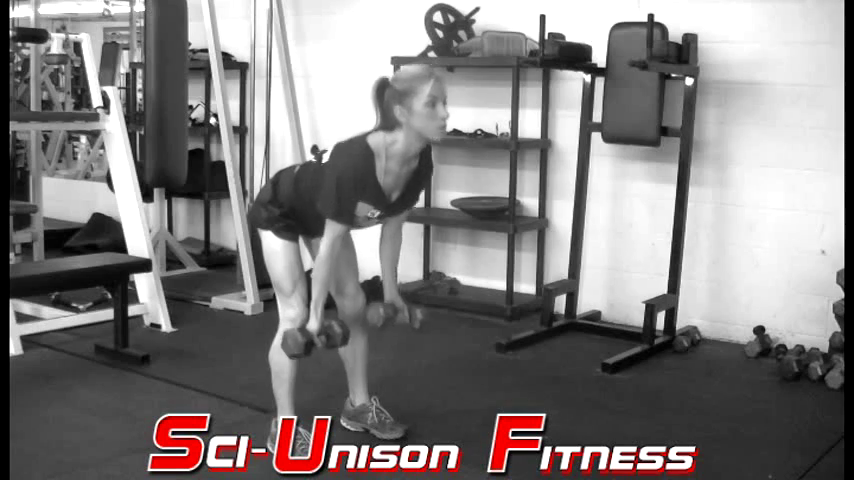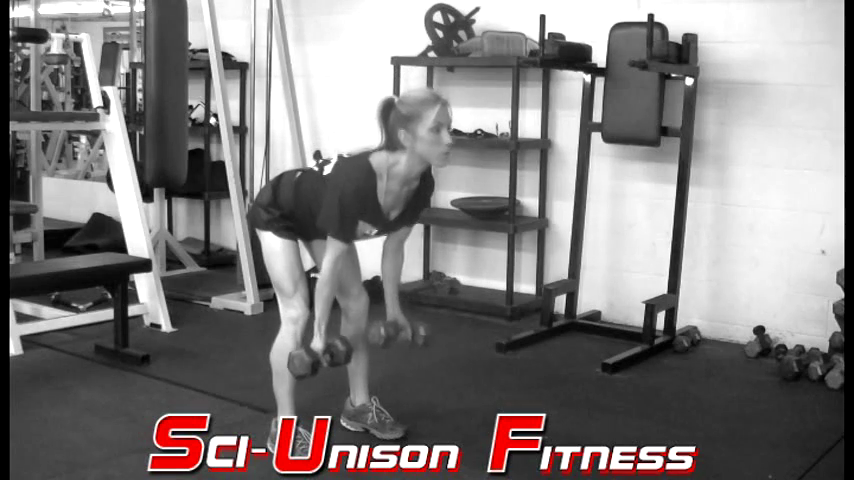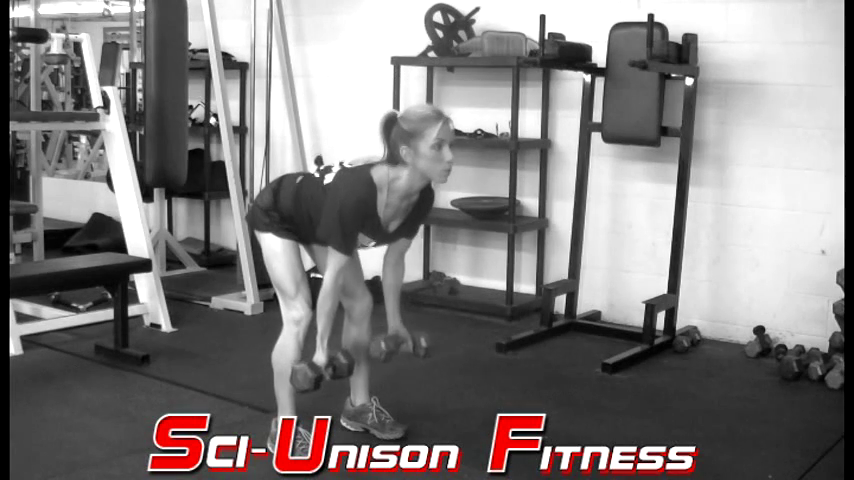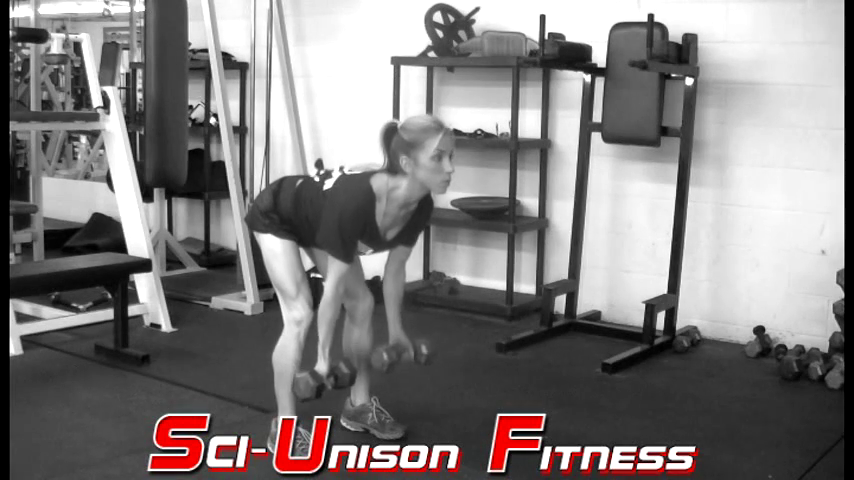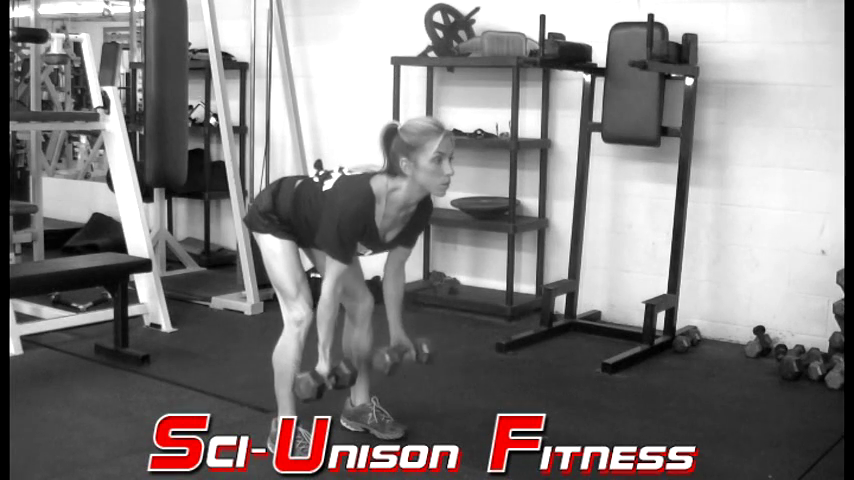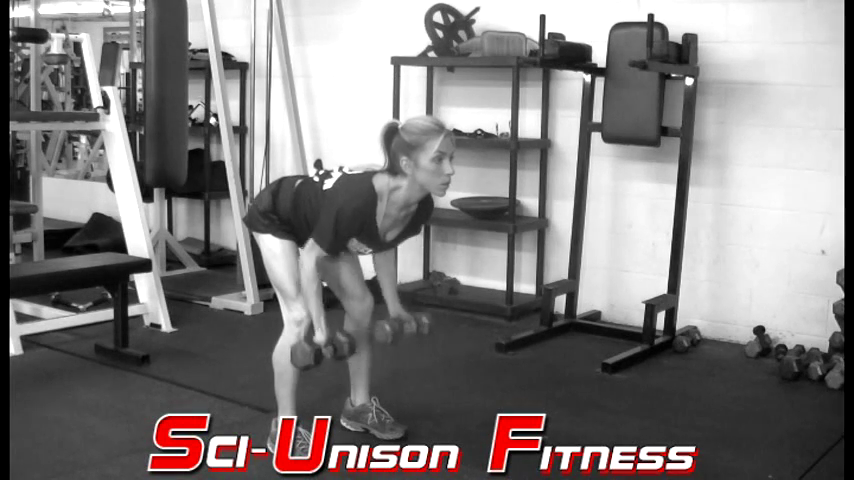
dt=0.2s
person 1, frame 1
left shoulder: (420, 164)
right shoulder: (354, 161)
left elbow: (392, 227)
right elbow: (331, 241)
left wrist: (390, 289)
right wrist: (316, 313)
left hip: (324, 216)
right hip: (280, 212)
left knee: (354, 304)
right knee: (294, 312)
left ankle: (359, 405)
right ankle: (283, 426)
person 1, frame 2
left shoulder: (421, 183)
right shoulder: (356, 179)
left elbow: (394, 244)
right elbow: (334, 259)
left wrist: (393, 307)
right wrist: (320, 332)
left hip: (321, 218)
right hip: (279, 213)
left knee: (357, 303)
right knee: (296, 312)
left ankle: (359, 405)
right ankle: (283, 427)
person 1, frame 3
left shoulder: (420, 197)
right shoulder: (357, 192)
left elbow: (394, 258)
right elbow: (335, 273)
left wrist: (394, 320)
right wrist: (322, 346)
left hip: (319, 219)
right hip: (278, 216)
left knee: (360, 303)
right knee: (299, 313)
left ankle: (359, 405)
person 1, frame 4
left shoulder: (419, 206)
right shoulder: (355, 201)
left elbow: (395, 268)
right elbow: (335, 283)
left wrist: (395, 329)
right wrist: (323, 355)
left hip: (317, 220)
right hip: (277, 217)
left knee: (362, 303)
right knee: (300, 314)
left ankle: (359, 405)
person 1, frame 5
left shoulder: (419, 208)
right shoulder: (356, 202)
left elbow: (394, 268)
right elbow: (333, 283)
left wrist: (397, 331)
right wrist: (324, 356)
left hip: (317, 221)
right hip: (276, 217)
left knee: (362, 304)
right knee: (300, 314)
left ankle: (359, 405)
right ankle: (283, 428)
person 1, frame 6
left shoulder: (421, 206)
right shoulder: (358, 200)
left elbow: (383, 250)
right elbow: (311, 259)
left wrist: (394, 306)
right wrist: (320, 329)
left hip: (319, 221)
right hip: (277, 218)
left knee: (361, 304)
right knee: (299, 315)
left ankle: (359, 405)
